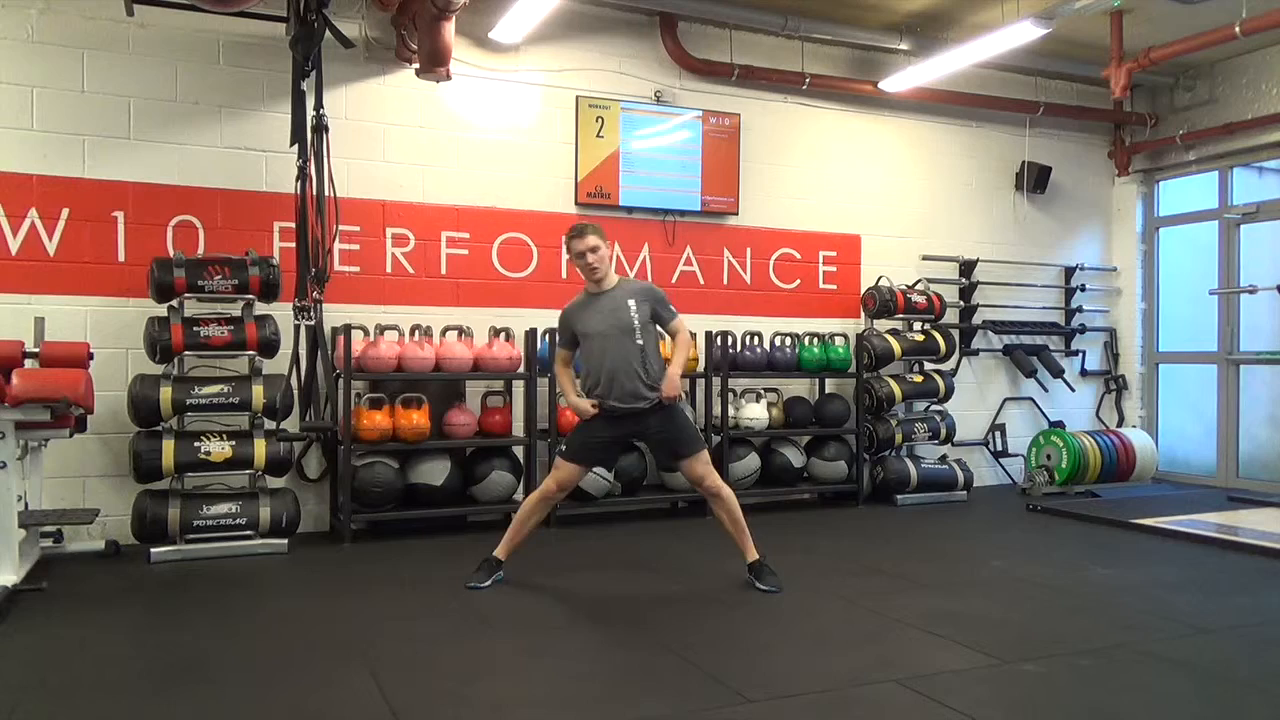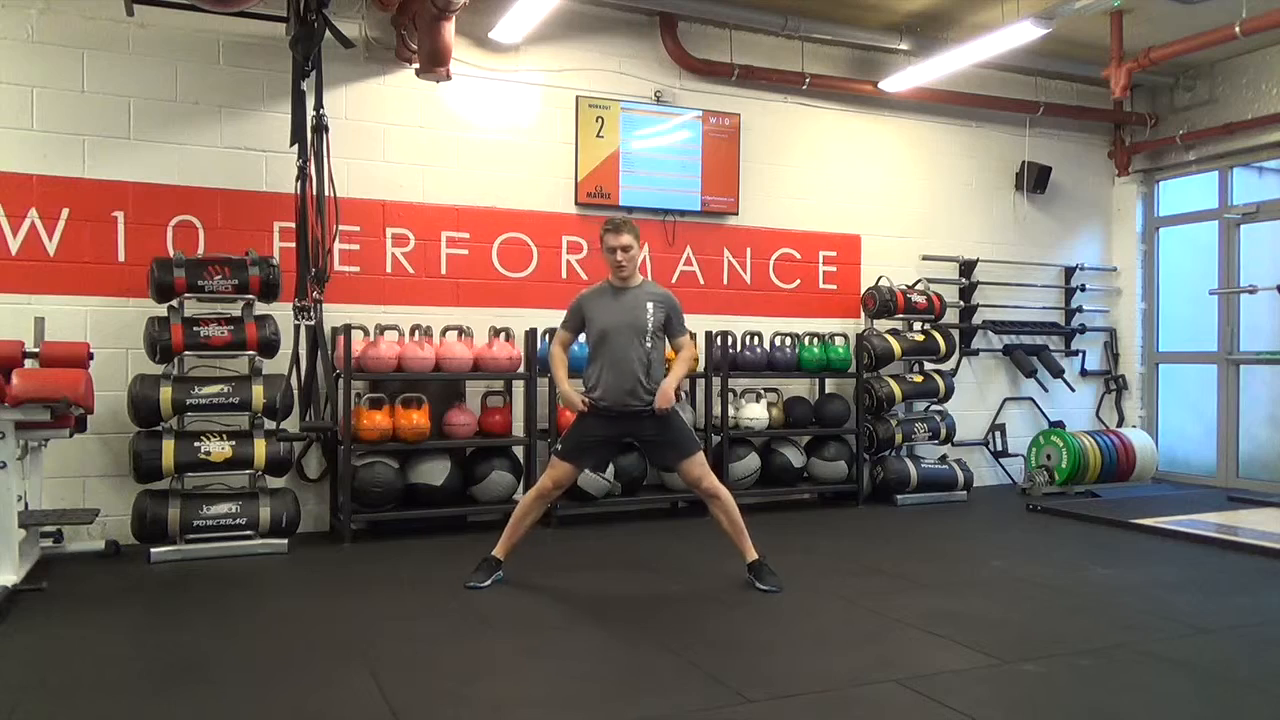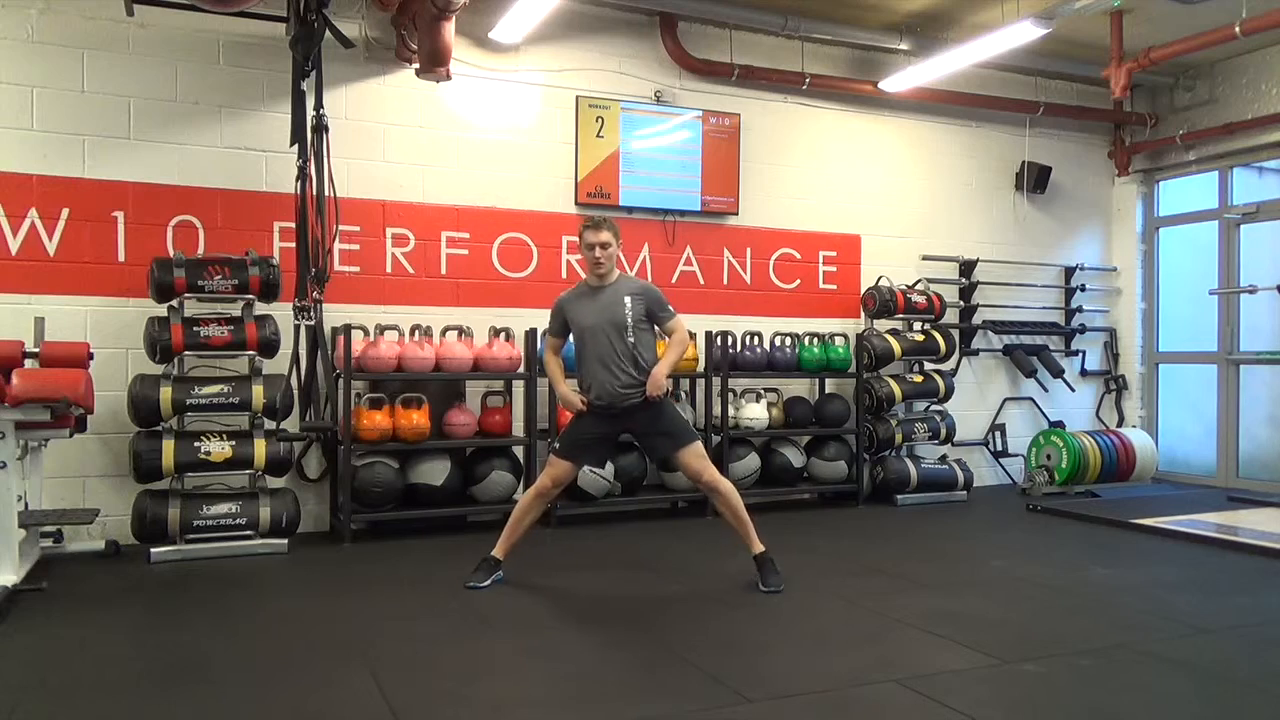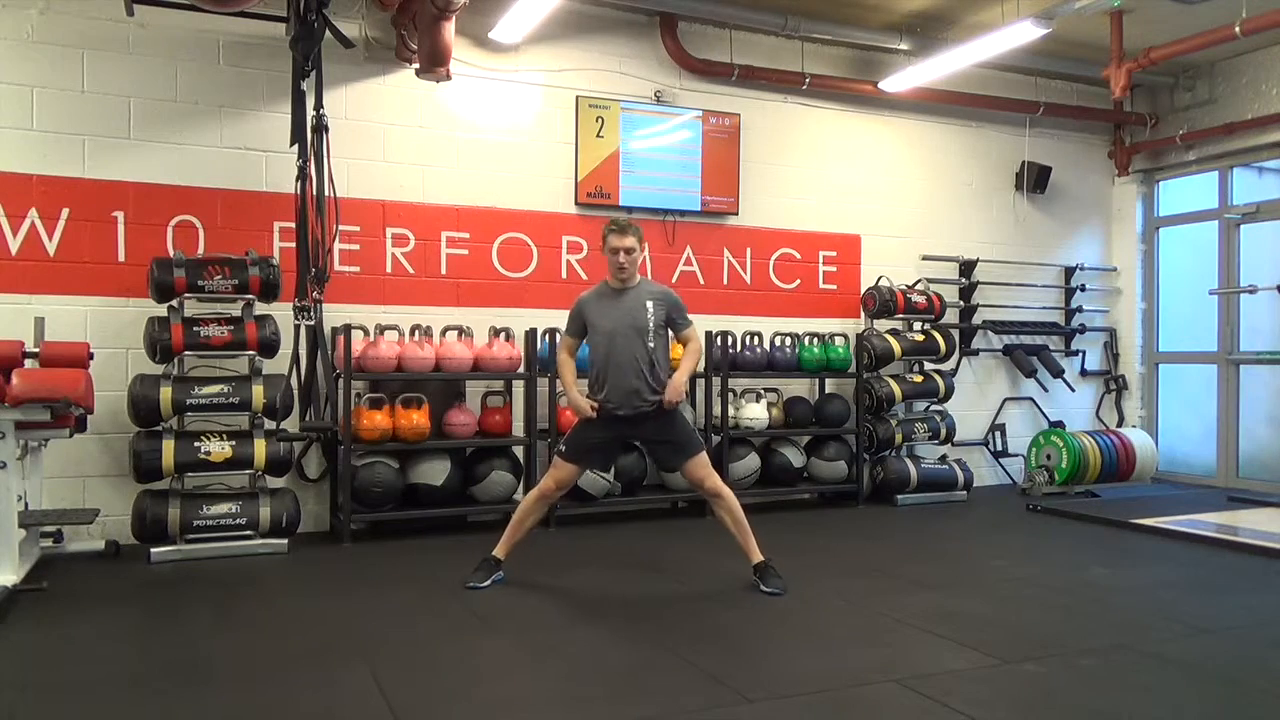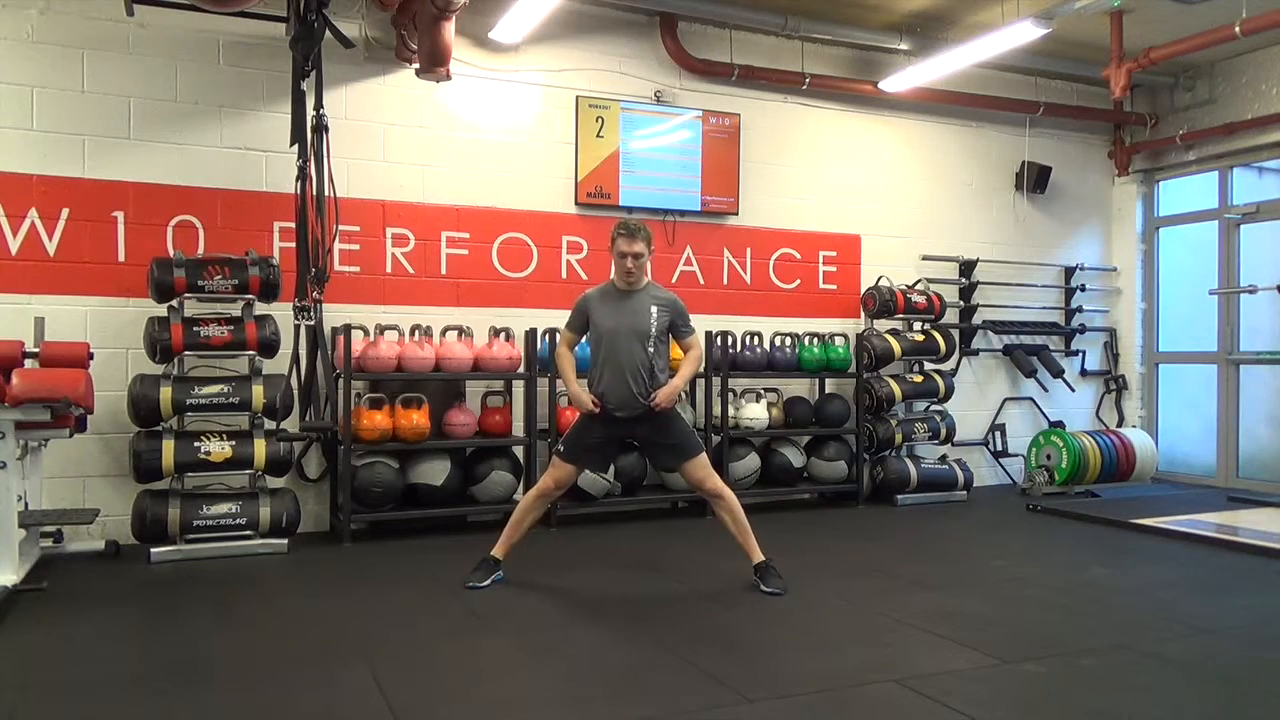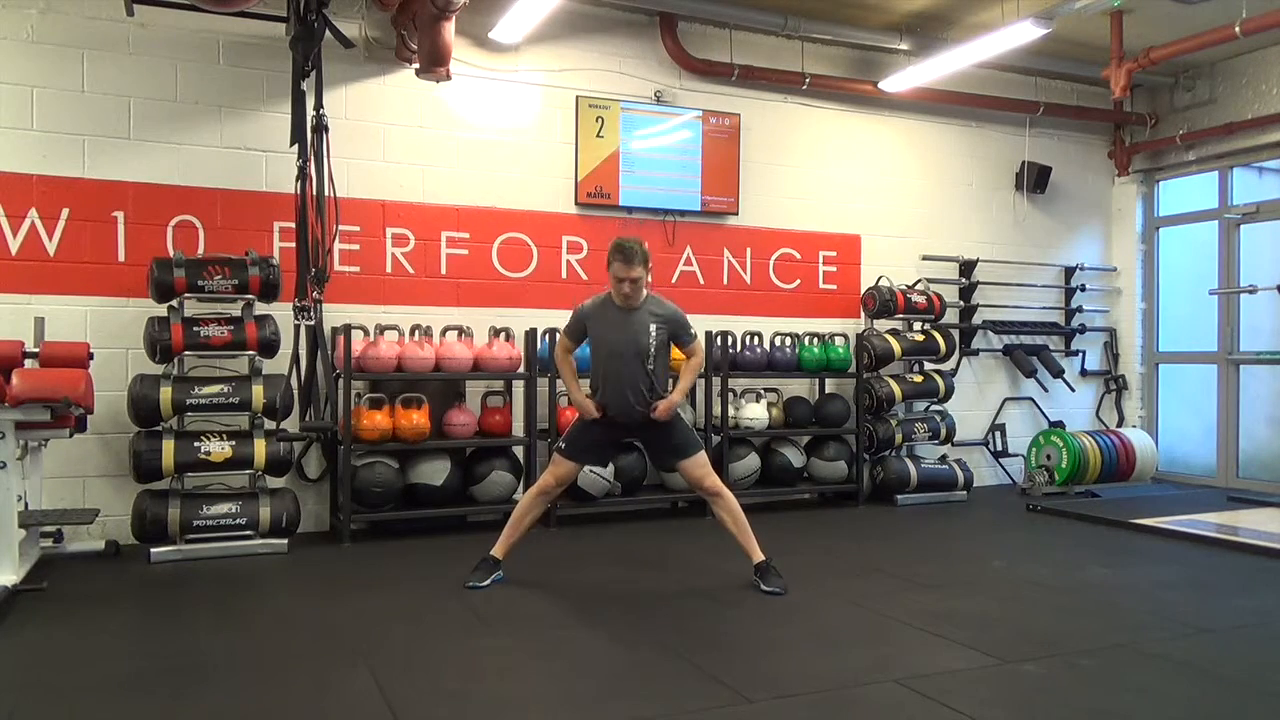
dt=0.3s
person 1, frame 1
left shoulder: (645, 292)
right shoulder: (572, 313)
left elbow: (682, 335)
right elbow: (562, 363)
left wrist: (674, 371)
right wrist: (573, 397)
left hip: (657, 408)
right hip: (604, 414)
left knee: (711, 484)
right knee: (553, 487)
left ankle: (754, 563)
right ankle: (496, 560)
person 1, frame 2
left shoulder: (662, 299)
right shoulder: (587, 301)
left elbow: (686, 350)
right elbow: (558, 346)
left wrist: (670, 383)
right wrist: (565, 388)
left hip: (653, 412)
right hip: (600, 412)
left knee: (707, 485)
right knee: (548, 486)
left ankle: (754, 562)
right ankle: (495, 561)
person 1, frame 3
left shoulder: (642, 291)
right shoulder: (567, 303)
left elbow: (680, 335)
right elbow: (551, 350)
left wrist: (661, 369)
right wrist: (562, 390)
left hip: (647, 404)
right hip: (595, 409)
left knee: (707, 477)
right knee: (547, 485)
left ankle: (760, 556)
right ankle: (494, 560)
person 1, frame 4
left shoulder: (662, 296)
right shoulder: (586, 303)
left elbow: (693, 342)
right elbow: (566, 352)
left wrist: (680, 377)
right wrist: (574, 395)
left hip: (657, 411)
right hip: (603, 414)
left knee: (711, 485)
right knee: (551, 487)
left ankle: (761, 564)
right ankle: (495, 560)
person 1, frame 5
left shoulder: (667, 302)
right shoulder: (591, 300)
left elbow: (694, 350)
right elbow: (564, 346)
left wrist: (676, 385)
right wrist: (574, 389)
left hip: (655, 413)
right hip: (602, 414)
left knee: (711, 486)
right knee: (549, 486)
left ankle: (761, 564)
right ankle: (494, 560)
person 1, frame 6
left shoulder: (668, 313)
right shoulder: (589, 312)
left elbow: (696, 355)
right elbow: (562, 352)
left wrist: (676, 397)
right wrist: (578, 396)
left hip: (657, 416)
right hip: (602, 415)
left knee: (710, 485)
right knee: (549, 484)
left ankle: (761, 564)
right ankle: (494, 560)
